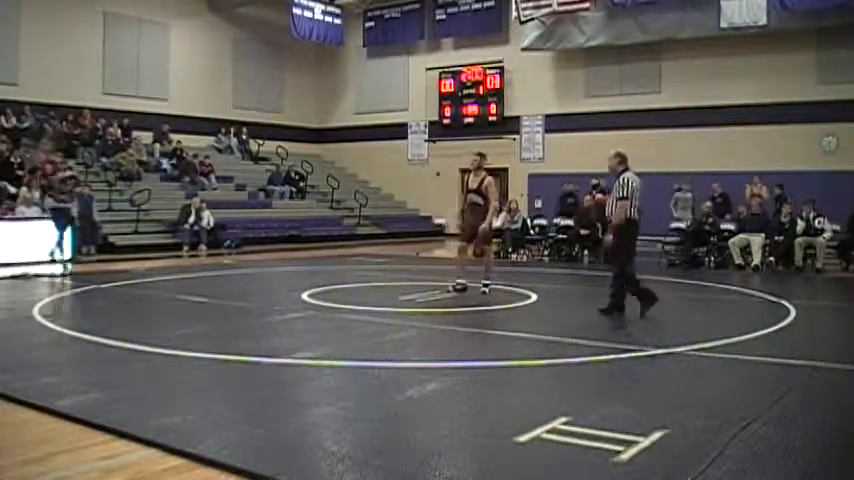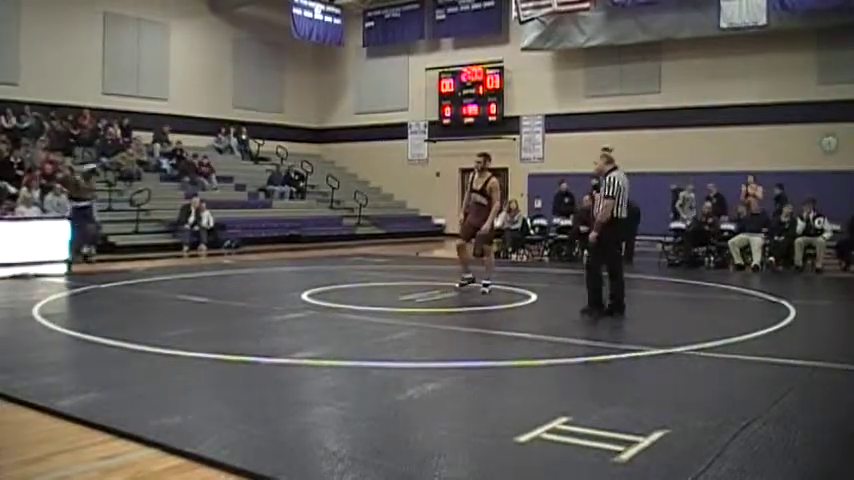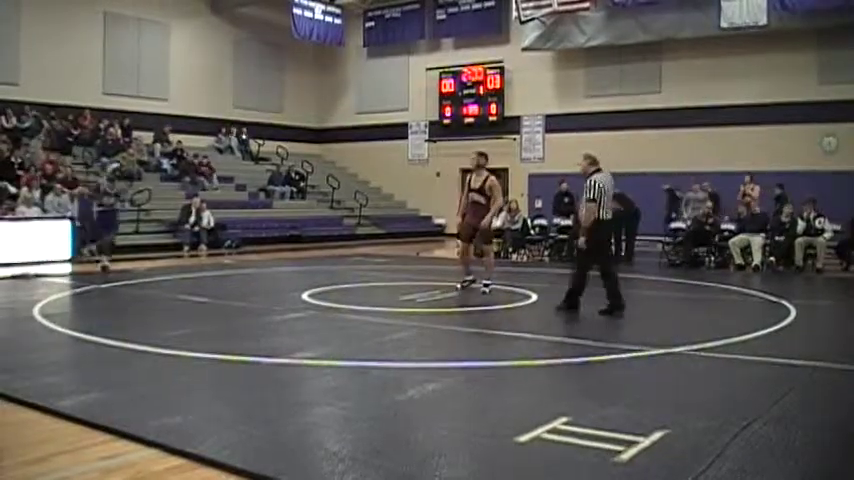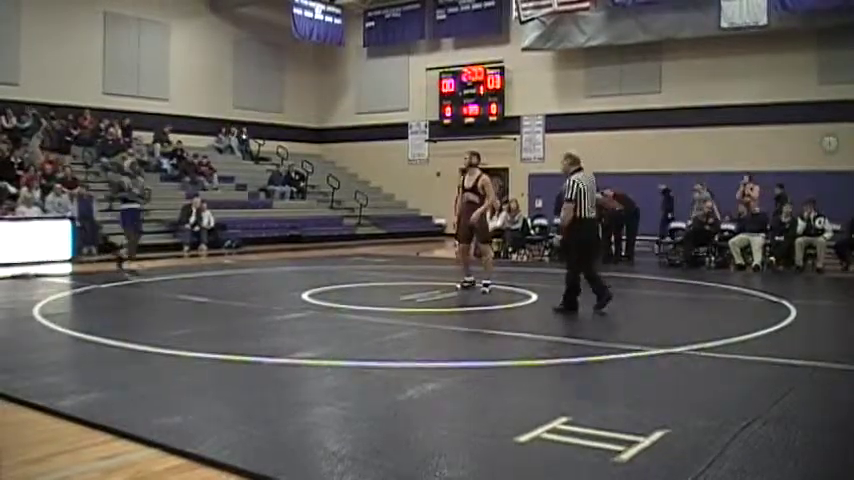
dt=0.3s
person 1, frame 1
left shoulder: (624, 179)
right shoulder: (628, 177)
left elbow: (621, 208)
left wrist: (611, 232)
left hip: (622, 228)
right hip: (627, 227)
left knee: (621, 267)
right knee: (620, 267)
left ankle: (646, 296)
right ankle: (616, 303)
person 1, frame 2
left shoulder: (611, 178)
right shoulder: (619, 176)
left elbow: (607, 207)
left wrist: (595, 229)
left hip: (609, 226)
right hip: (617, 225)
left knee: (593, 265)
right knee: (614, 267)
left ankle: (596, 305)
right ankle: (617, 305)
person 1, frame 3
left shoulder: (592, 181)
right shoulder: (607, 177)
left elbow: (590, 210)
left wrist: (583, 234)
left hip: (595, 228)
right hip: (606, 226)
left knee: (582, 267)
right knee: (606, 267)
left ankle: (571, 302)
right ankle: (615, 303)
person 1, frame 4
left shoulder: (573, 181)
right shoulder: (589, 176)
left elbow: (568, 209)
left wrist: (561, 231)
left hip: (578, 226)
right hip: (591, 224)
left knee: (573, 266)
right knee: (587, 264)
left ankle: (570, 303)
right ankle: (602, 292)
person 2, frame 1
left shoulder: (488, 180)
right shoulder: (468, 177)
left elbow: (494, 203)
left wrist: (487, 222)
right wrist: (461, 217)
left hip: (483, 218)
right hip: (469, 216)
left knee: (486, 249)
right knee: (461, 247)
left ankle: (486, 282)
right ankle: (461, 282)
person 2, frame 2
left shoulder: (493, 181)
right shoulder: (472, 176)
left elbow: (496, 204)
left wrist: (488, 223)
right wrist: (462, 212)
left hip: (485, 218)
right hip: (471, 215)
left knee: (487, 249)
right knee: (460, 244)
left ankle: (487, 282)
right ankle: (467, 276)
person 2, frame 3
left shoulder: (491, 180)
right shoulder: (469, 177)
left elbow: (499, 200)
left wrist: (489, 217)
right wrist: (459, 216)
left hip: (483, 218)
right hip: (469, 216)
left knee: (486, 249)
right knee: (463, 248)
left ankle: (487, 282)
right ankle: (468, 277)
person 2, frame 4
left shoulder: (483, 178)
right shoulder: (463, 177)
left elbow: (492, 199)
left wrist: (479, 212)
right wrist: (456, 216)
left hip: (478, 217)
right hip: (465, 217)
left knee: (484, 249)
right knee: (463, 248)
left ankle: (487, 281)
right ankle: (468, 279)
